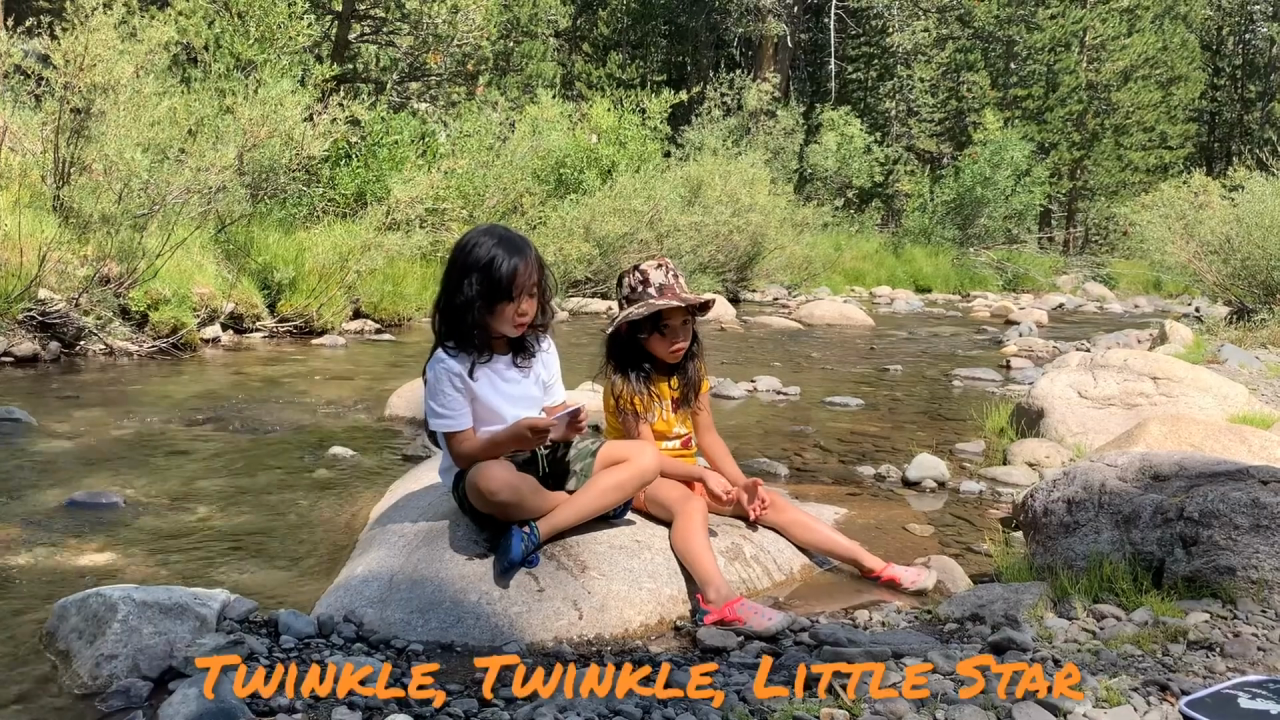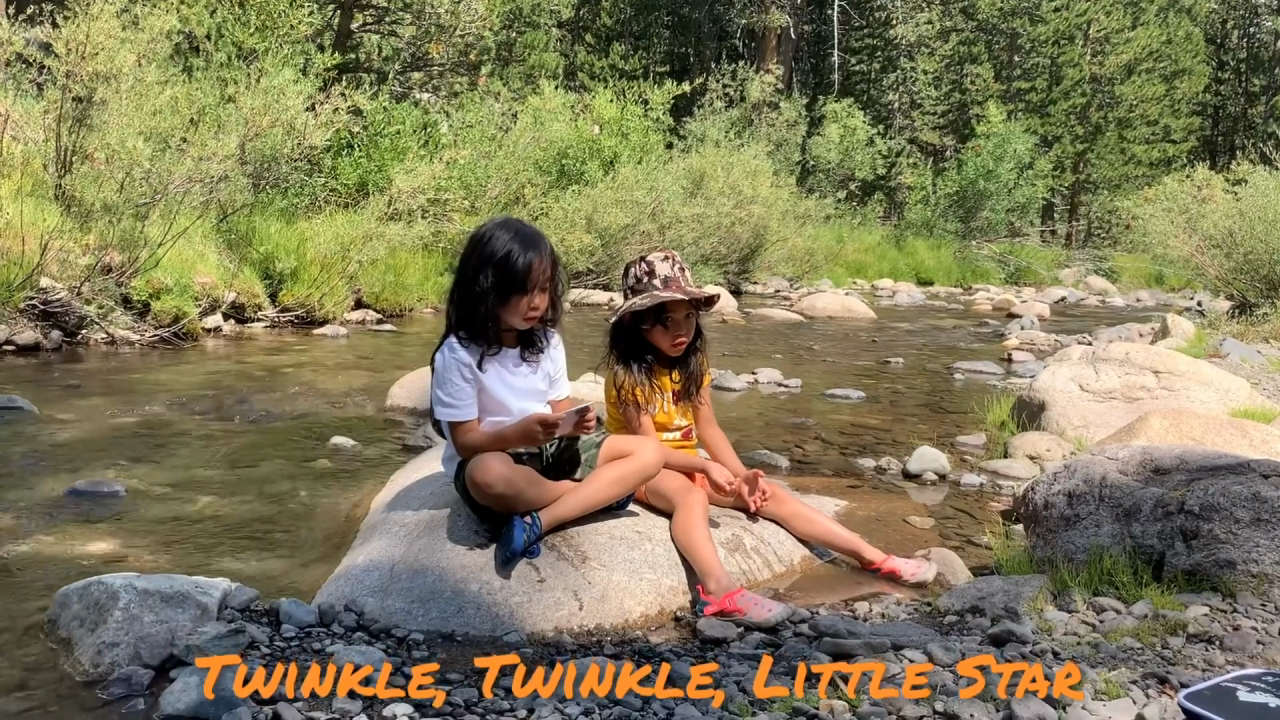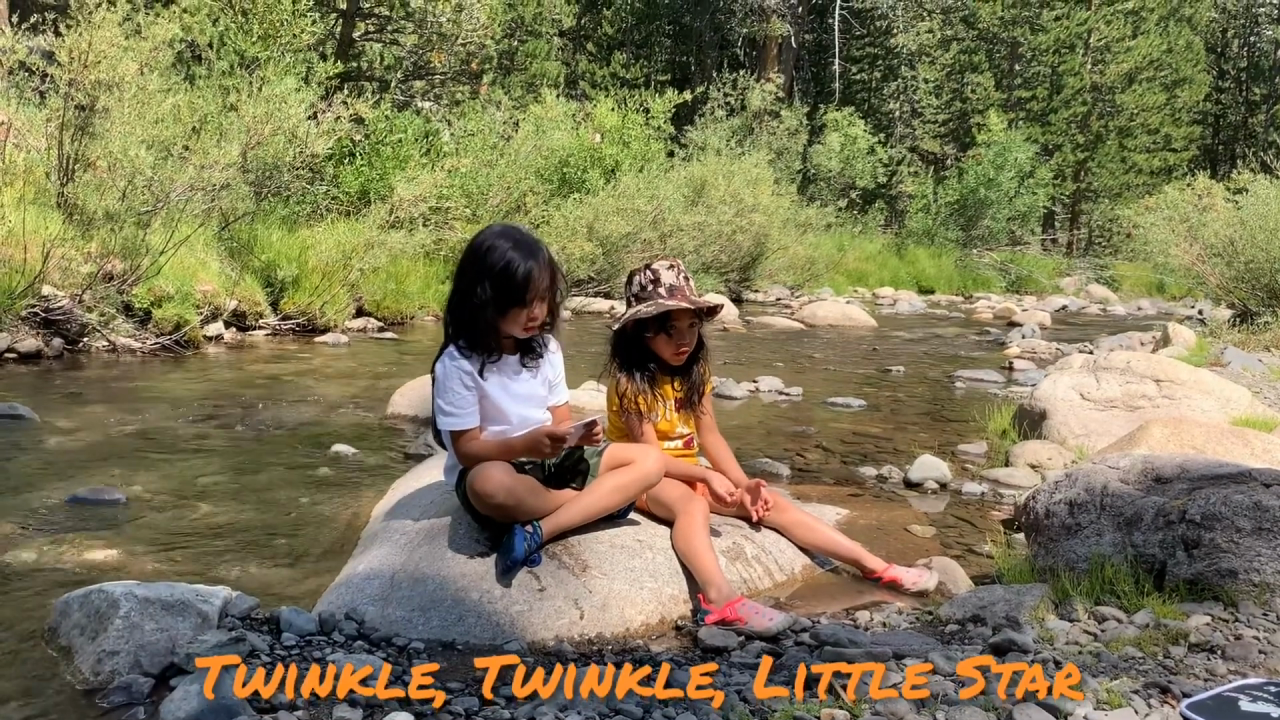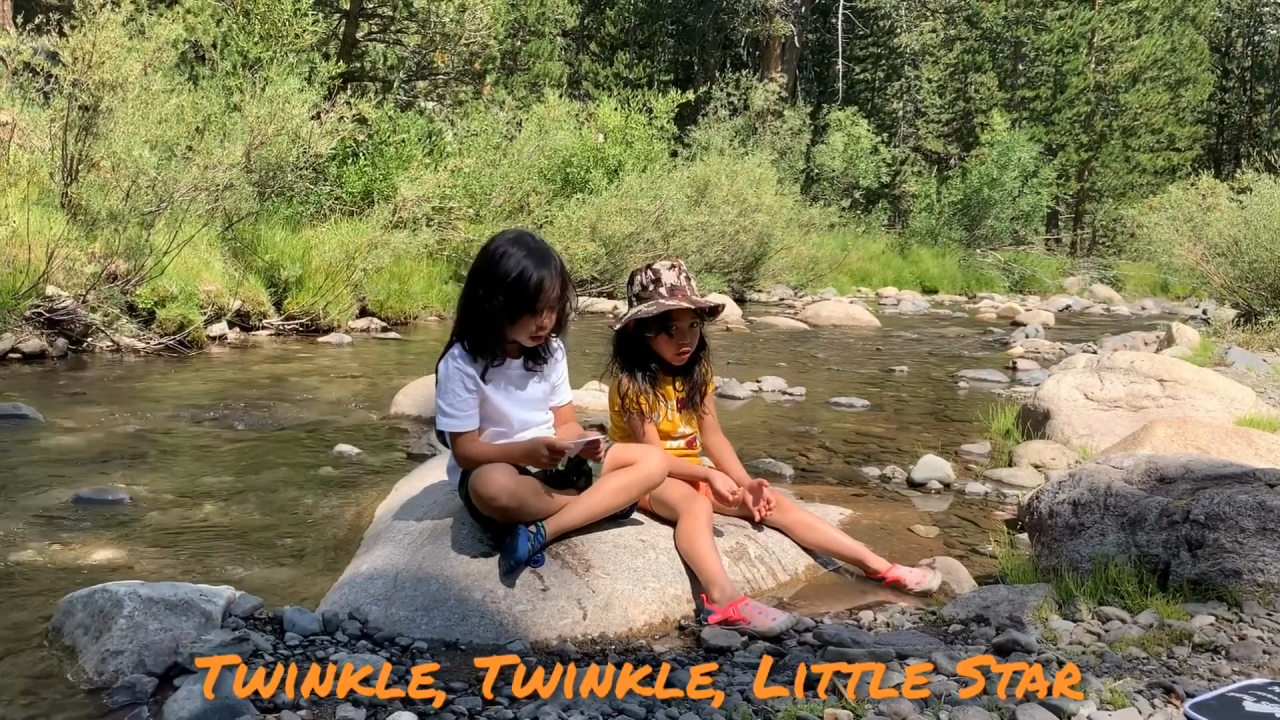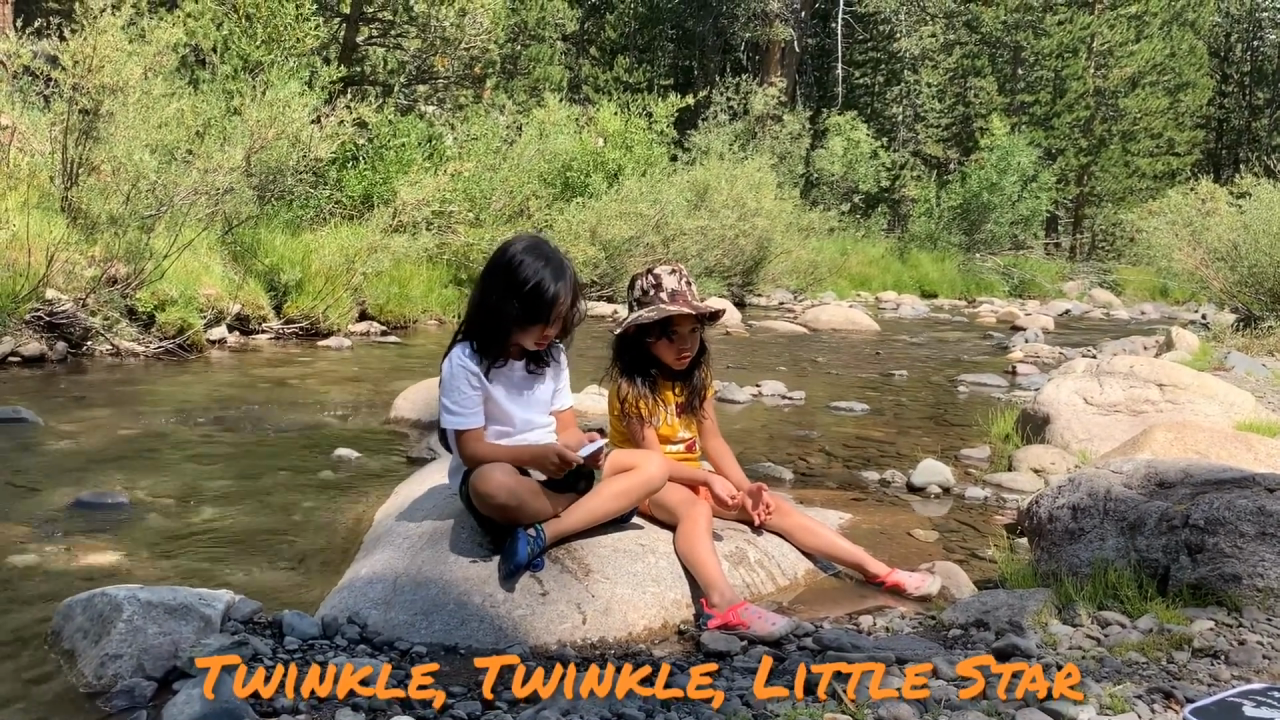
dt=1s
person 1, frame 1
left shoulder: (689, 372)
right shoulder: (627, 383)
left elbow: (708, 438)
left wrist: (741, 482)
right wrist: (703, 475)
left hip: (687, 473)
right hip: (642, 480)
left knee: (770, 502)
right knee: (691, 507)
left ankle: (874, 566)
right ankle: (719, 600)
person 1, frame 2
left shoulder: (691, 363)
right shoulder: (629, 374)
left elbow: (709, 430)
left wrist: (742, 474)
right wrist: (706, 466)
left hip: (688, 464)
left knee: (771, 495)
right knee: (691, 498)
left ankle: (874, 557)
right ankle: (720, 591)
person 1, frame 3
left shoulder: (693, 372)
right shoulder: (630, 381)
left elbow: (710, 438)
left wrist: (743, 483)
right wrist: (707, 476)
left hip: (689, 474)
left knee: (771, 504)
right knee: (692, 505)
left ankle: (875, 567)
right ankle: (720, 599)
person 1, frame 4
left shoulder: (695, 372)
right shoulder: (632, 381)
left elbow: (713, 437)
left wrist: (746, 483)
right wrist: (710, 475)
left hip: (692, 473)
left knee: (775, 504)
right knee: (695, 505)
left ankle: (879, 567)
right ankle: (724, 599)
person 1, frame 5
left shoulder: (695, 377)
right shoulder: (632, 385)
left elbow: (712, 442)
left wrist: (745, 486)
right wrist: (709, 479)
left hip: (693, 477)
left knee: (774, 507)
right knee: (695, 509)
left ankle: (878, 571)
right ankle: (723, 604)
person 2, frame 1
left shoulder: (540, 346)
right shoulder: (450, 365)
left elbow: (555, 418)
right elbow: (462, 453)
left wrist: (567, 426)
right wrist: (508, 439)
left hip: (547, 458)
right hip: (488, 468)
left knee: (645, 457)
right knee: (492, 482)
left ankle: (536, 532)
right ankle: (598, 500)
person 2, frame 2
left shoulder: (547, 341)
right shoulder: (458, 355)
left elbow: (559, 411)
right elbow: (465, 443)
left wrist: (573, 424)
right wrist: (516, 434)
left hip: (549, 452)
right hip: (492, 460)
left knee: (648, 453)
right knee: (487, 476)
left ankle: (538, 522)
right ankle: (600, 491)
person 2, frame 3
left shoulder: (545, 347)
right shoulder: (459, 363)
left elbow: (560, 421)
right elbow: (467, 451)
right wrist: (523, 445)
left hip: (551, 461)
right hip: (496, 469)
left knee: (649, 461)
right knee: (489, 485)
left ankle: (539, 531)
right ankle: (600, 500)
person 2, frame 4
left shoulder: (550, 351)
right shoulder: (462, 364)
left elbow: (565, 423)
right elbow: (465, 451)
left wrist: (582, 443)
right wrist: (524, 452)
left hip: (553, 466)
right hip: (497, 471)
left knee: (652, 461)
right knee: (493, 487)
left ankle: (542, 531)
right ankle: (605, 500)
person 2, frame 5
left shoulder: (552, 354)
right shoulder: (466, 362)
left elbow: (565, 428)
right elbow: (471, 450)
left wrist: (582, 445)
right wrist: (533, 455)
left hip: (554, 469)
right hip: (499, 475)
left knee: (652, 467)
right knee: (493, 484)
left ankle: (542, 534)
right ankle: (605, 505)
